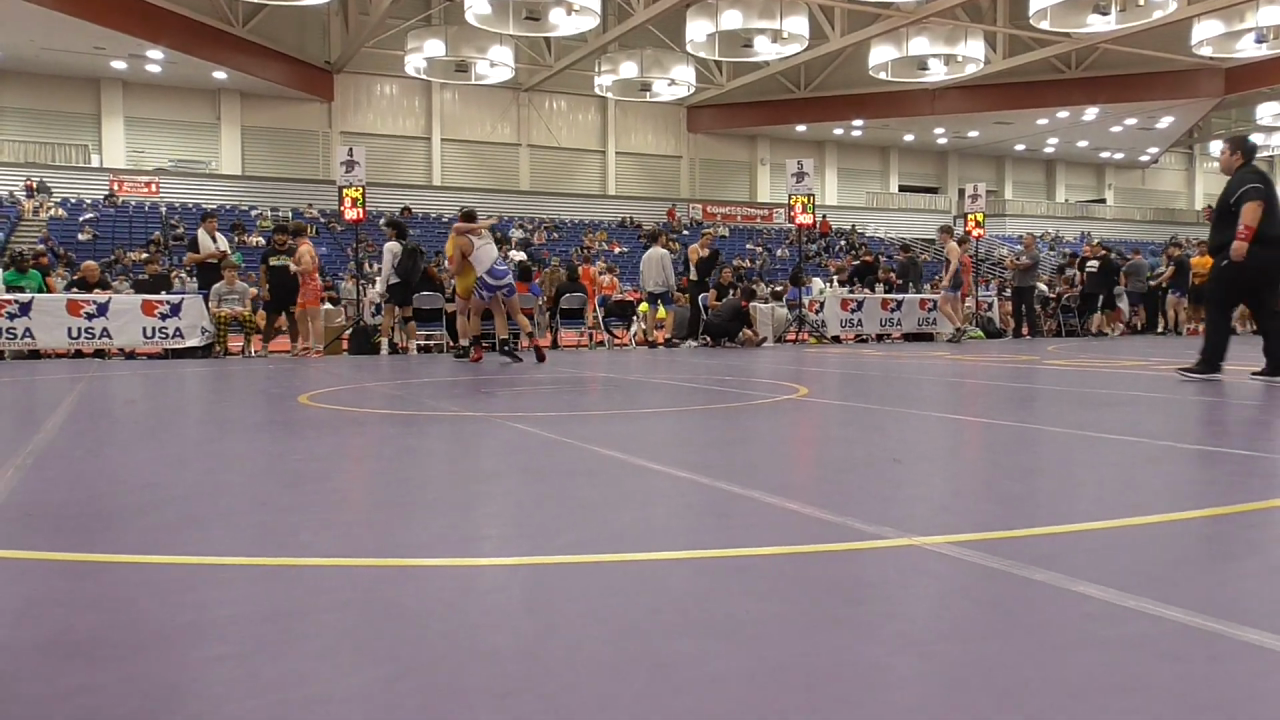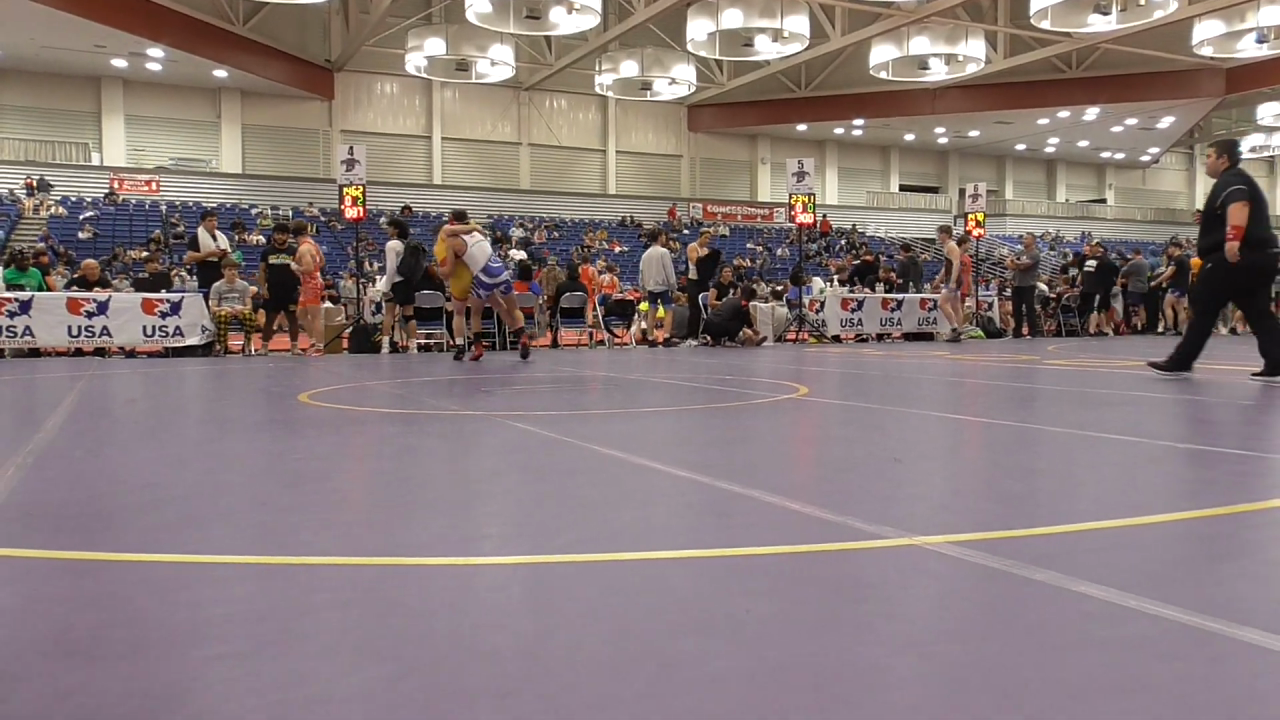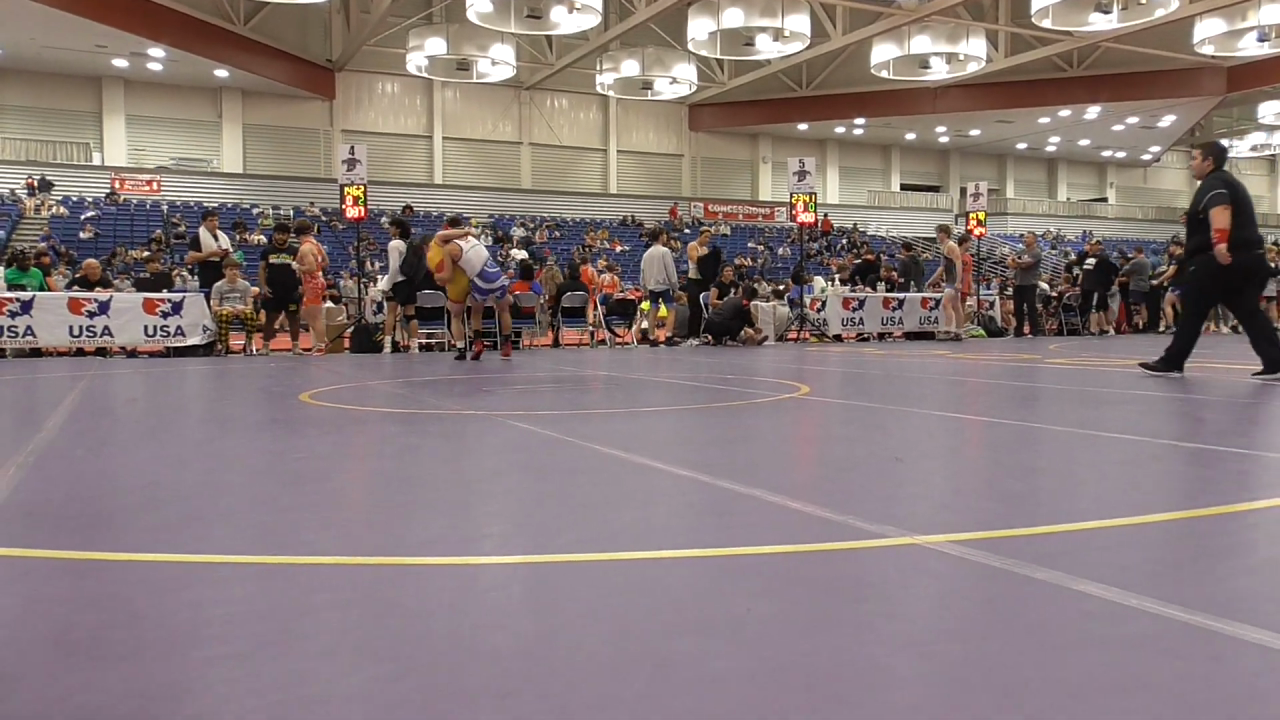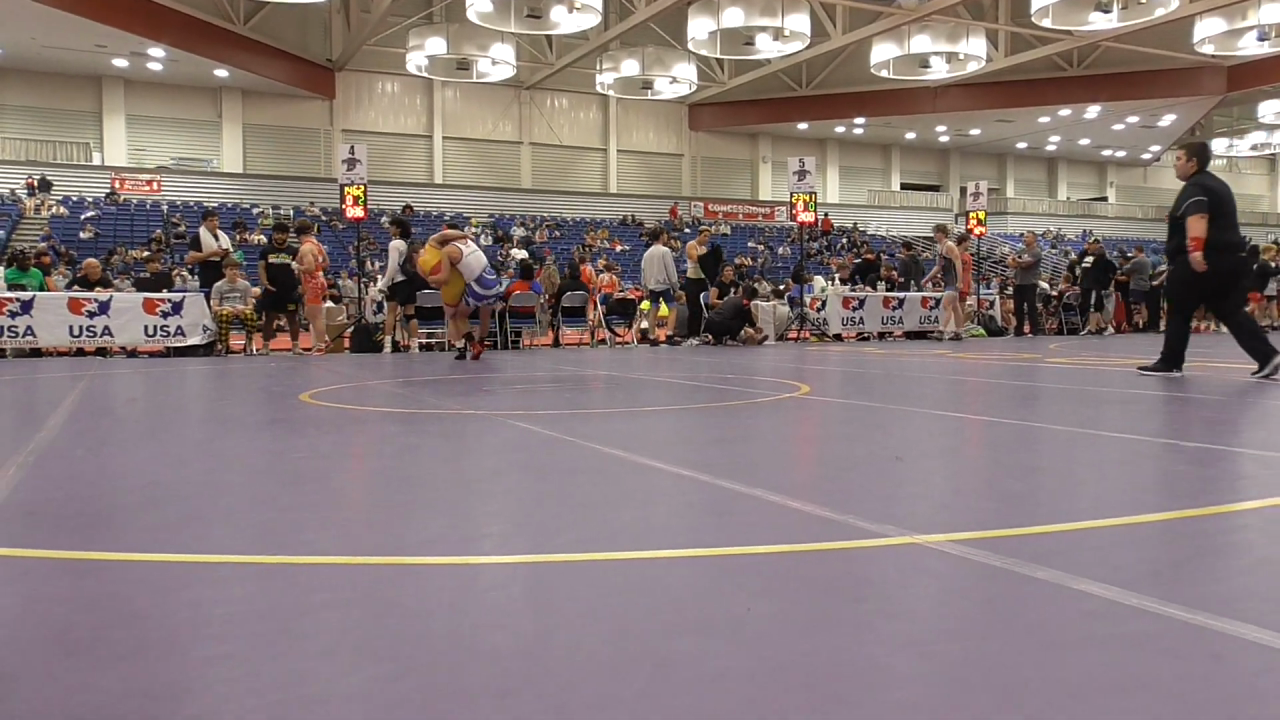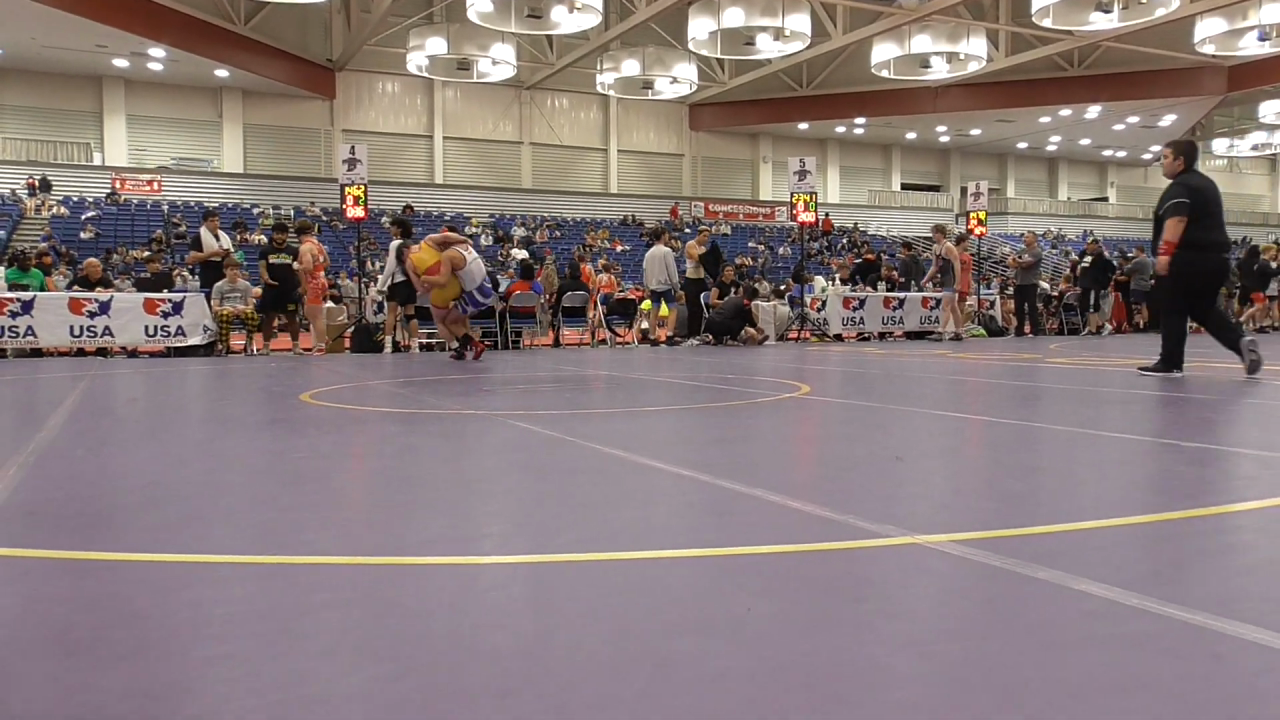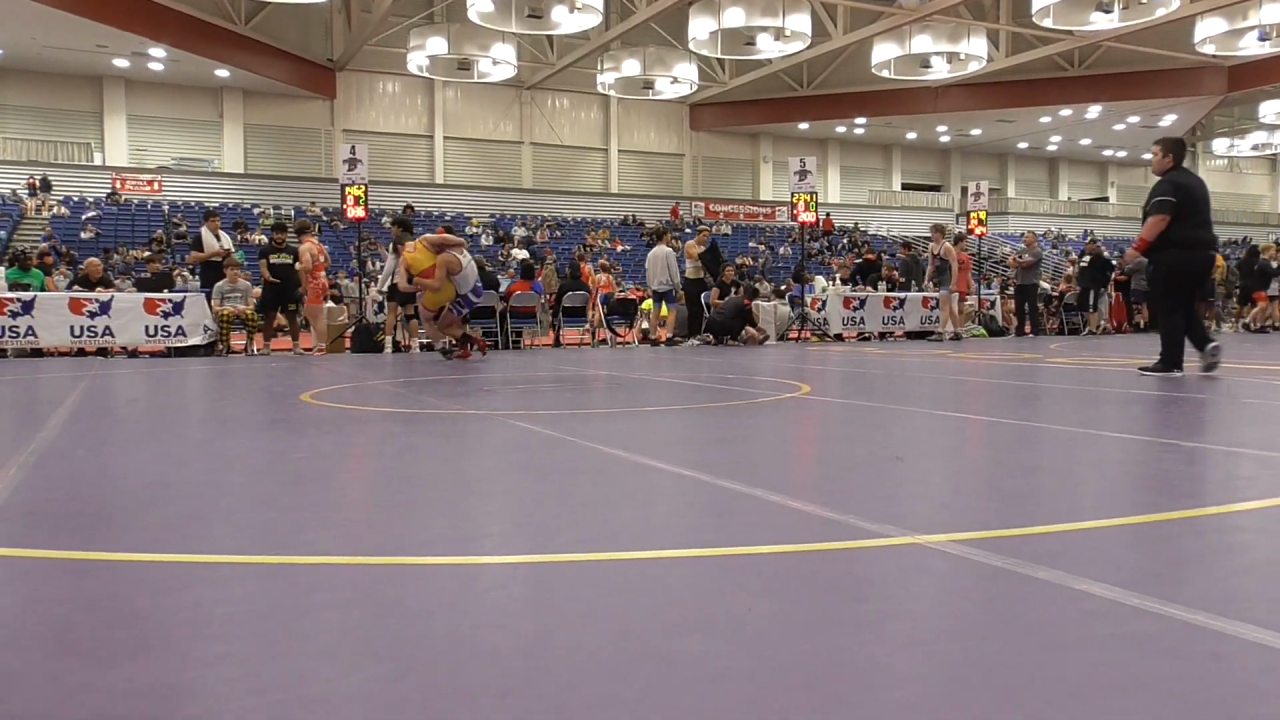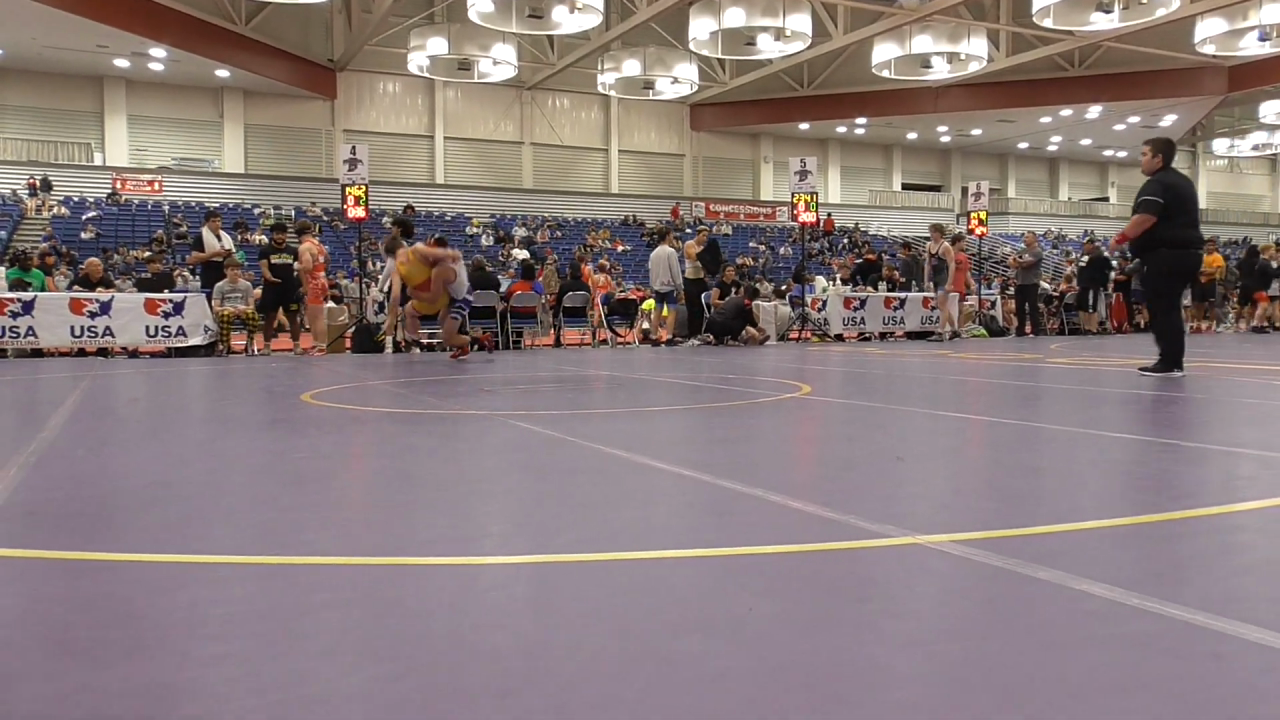
dt=0.1s
person 1, frame 1
left shoulder: (1245, 177)
right shoulder: (1252, 178)
left elbow: (1252, 205)
left wrist: (1241, 238)
right wrist: (1217, 217)
left hip: (1246, 255)
left knee: (1217, 307)
left ankle: (1209, 365)
person 1, frame 2
left shoulder: (1230, 180)
right shoulder: (1239, 181)
left elbow: (1239, 206)
left wrist: (1232, 239)
right wrist: (1206, 221)
left hip: (1232, 257)
right hip: (1259, 256)
left knee: (1203, 310)
right knee: (1259, 313)
left ankle: (1179, 363)
person 1, frame 3
left shoulder: (1213, 184)
right shoulder: (1230, 183)
left elbow: (1221, 210)
left wrist: (1220, 242)
left hip: (1217, 258)
right hip: (1249, 257)
left knee: (1192, 311)
right knee: (1249, 313)
left ankle: (1171, 362)
person 1, frame 4
left shoulder: (1194, 188)
right shoulder: (1217, 185)
left elbow: (1196, 218)
left wrist: (1194, 249)
left hip: (1200, 261)
right hip: (1233, 259)
left knee: (1178, 311)
right knee: (1231, 313)
left ankle: (1170, 363)
person 1, frame 5
left shoulder: (1179, 187)
right shoulder: (1206, 184)
left elbow: (1176, 221)
left wrist: (1164, 253)
left hip: (1188, 259)
right hip: (1216, 257)
left knee: (1171, 312)
right knee: (1206, 310)
left ankle: (1170, 363)
right ankle: (1242, 342)
person 1, frame 6
left shoulder: (1167, 184)
right shoulder: (1193, 182)
left elbow: (1160, 219)
left wrist: (1137, 248)
left hip: (1175, 255)
right hip: (1202, 254)
left knee: (1168, 310)
right knee: (1184, 307)
left ankle: (1170, 363)
right ankle: (1206, 345)
person 1, frame 7
left shoulder: (1157, 184)
right shoulder: (1183, 182)
left elbow: (1145, 218)
left wrist: (1120, 238)
left hip: (1165, 255)
right hip: (1187, 253)
left knee: (1163, 309)
right knee: (1165, 307)
left ankle: (1171, 363)
right ankle: (1171, 359)
